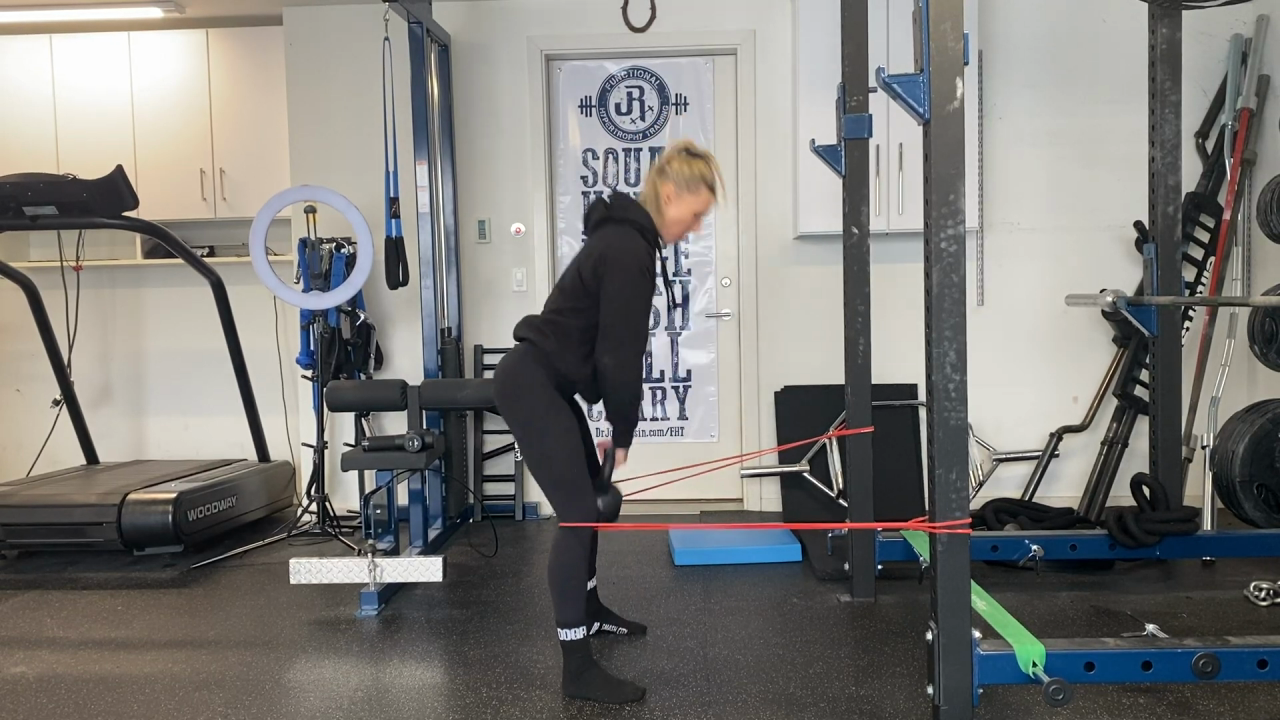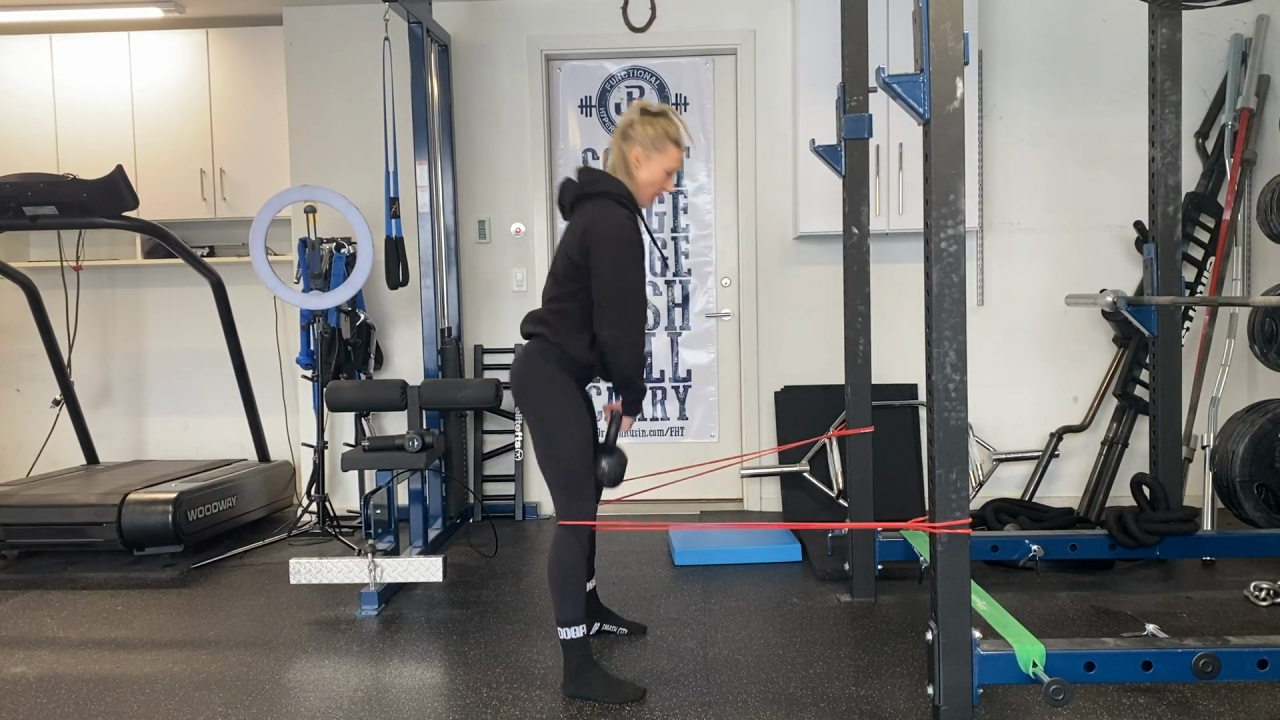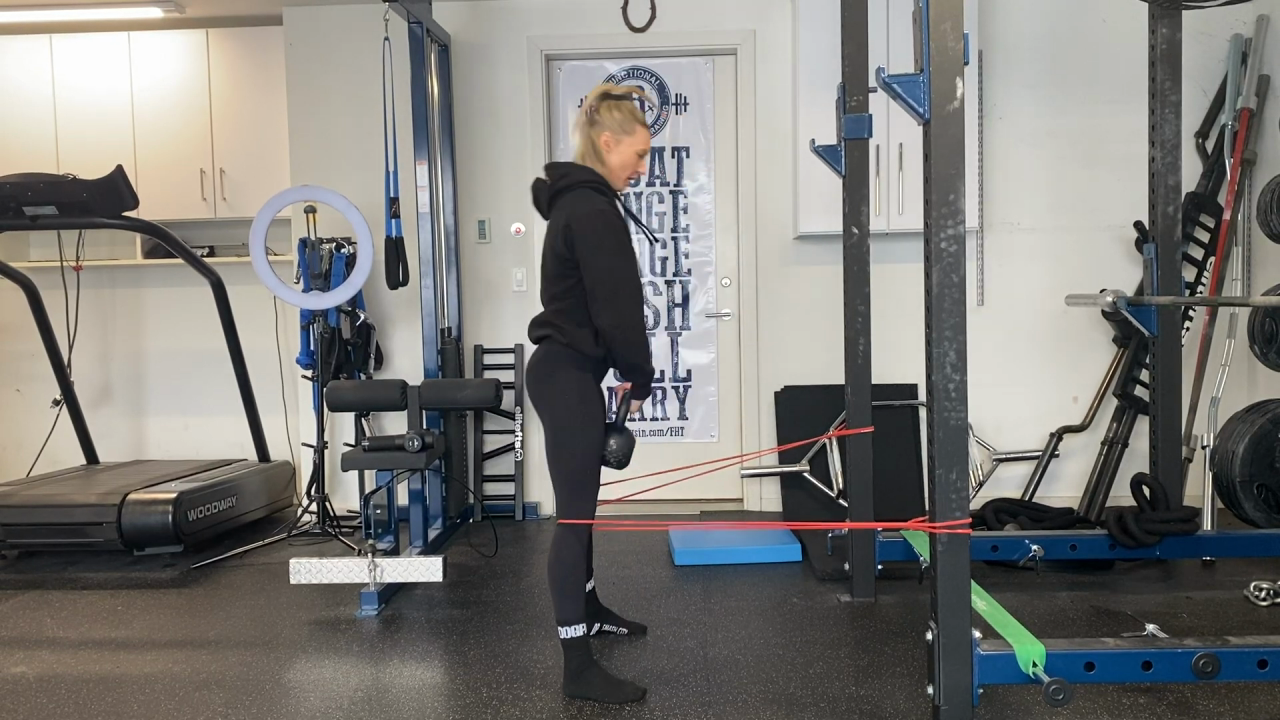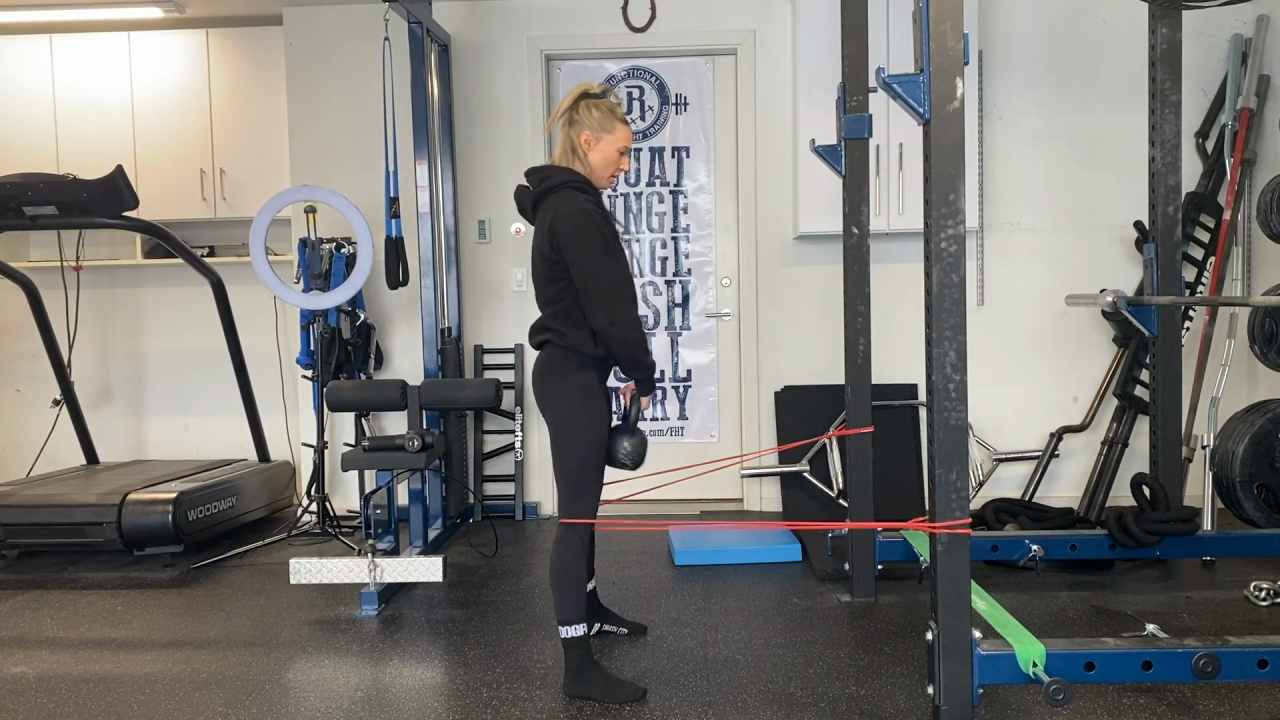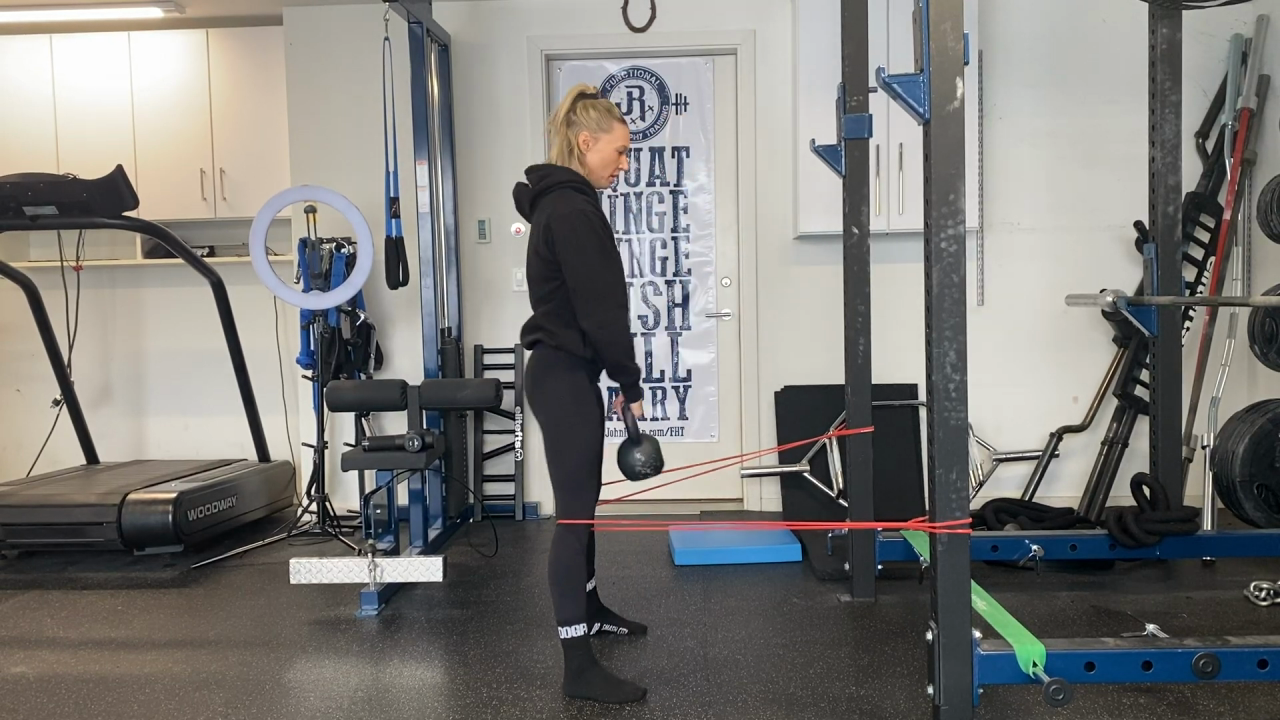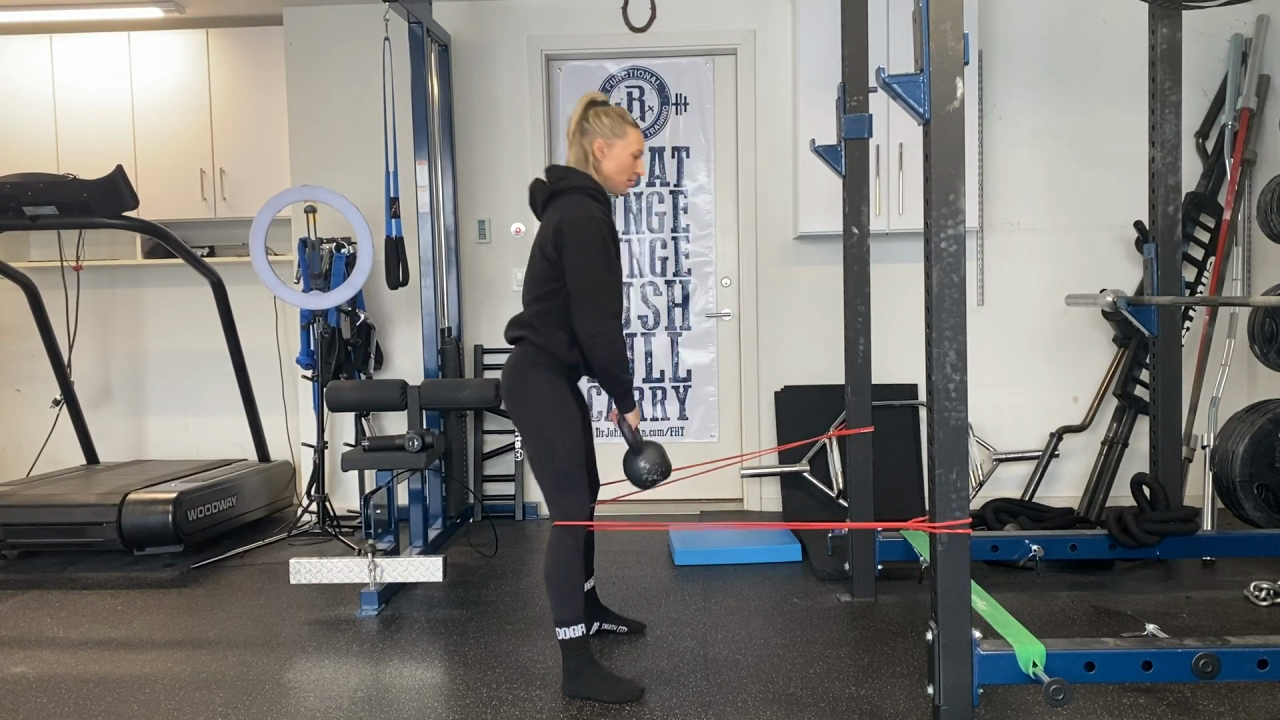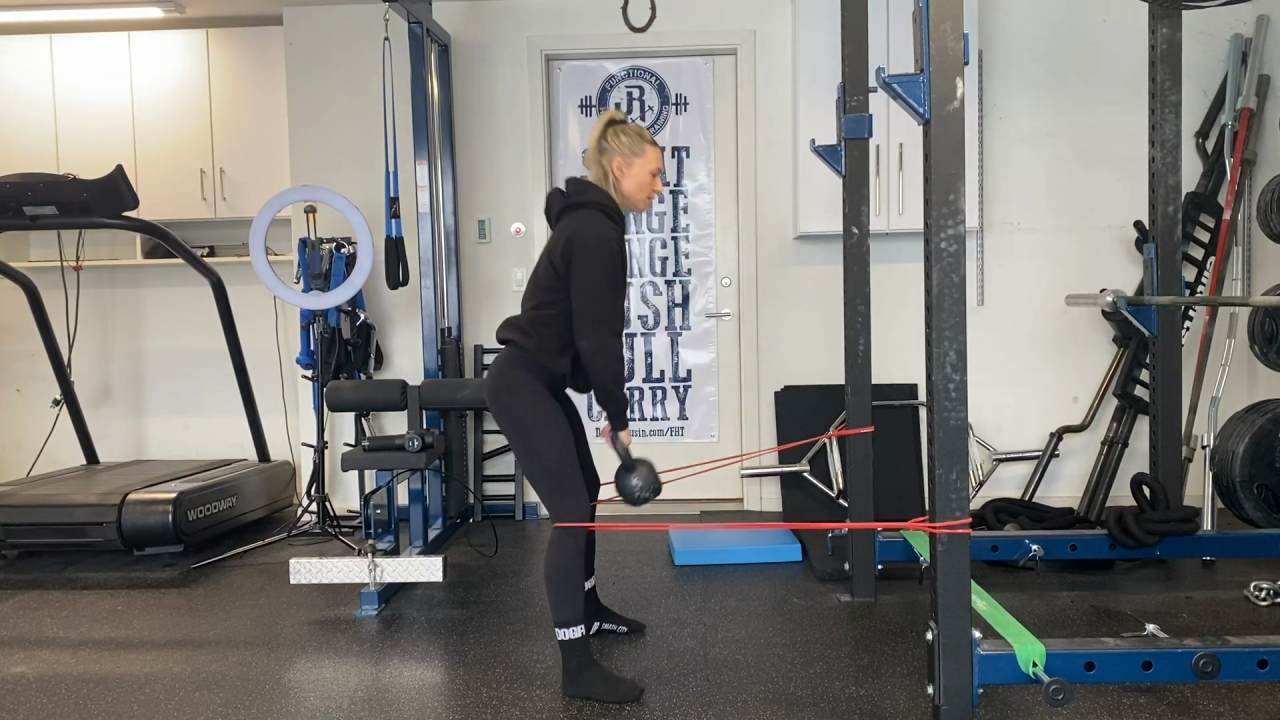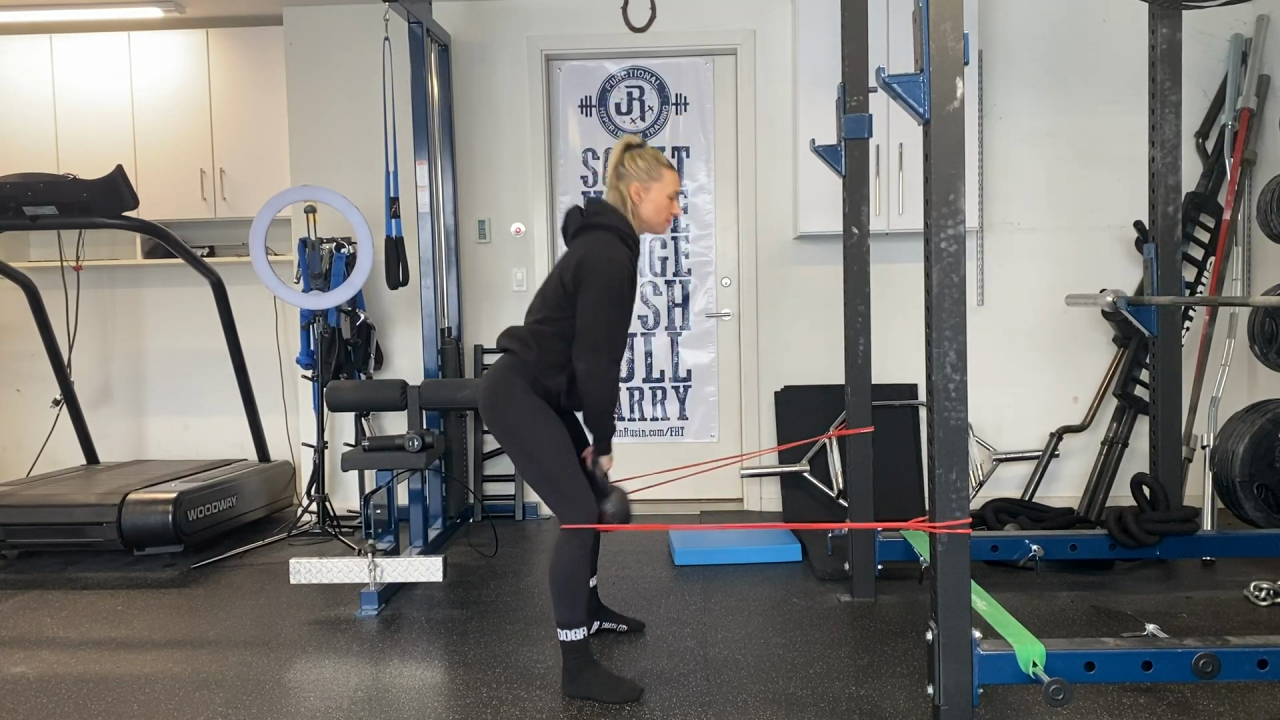
dt=0.1s
person 1, frame 1
left shoulder: (623, 239)
right shoulder: (628, 250)
left elbow: (612, 344)
right elbow: (619, 353)
left wrist: (616, 420)
right wrist: (623, 427)
left hip: (549, 380)
right hip: (531, 384)
left knee: (587, 500)
right knee: (576, 513)
left ankle: (589, 607)
right ankle: (576, 669)
person 1, frame 2
left shoulder: (605, 212)
right shoulder: (610, 222)
left elbow: (610, 318)
right elbow: (619, 325)
left wrist: (622, 391)
right wrist: (632, 397)
left hip: (560, 374)
right hip: (551, 379)
left knee: (585, 501)
right knee: (577, 511)
left ankle: (588, 608)
right ankle: (577, 667)
person 1, frame 3
left shoulder: (578, 201)
right shoulder: (591, 208)
right elbow: (616, 309)
left wrist: (627, 373)
right wrist: (641, 378)
left hip: (567, 369)
right hip: (569, 376)
left knee: (583, 502)
right knee: (575, 512)
left ankle: (589, 608)
right ankle: (577, 668)
person 1, frame 4
left shoulder: (565, 202)
right shoulder: (574, 208)
right elbow: (610, 308)
left wrist: (628, 372)
right wrist: (643, 376)
left hip: (571, 371)
right hip: (574, 377)
left knee: (585, 502)
right knee: (578, 511)
left ankle: (589, 609)
right ankle: (578, 666)
person 1, frame 5
left shoulder: (564, 204)
right shoulder: (572, 208)
right elbow: (600, 313)
left wrist: (618, 381)
right wrist: (631, 385)
left hip: (567, 373)
right hip: (565, 378)
left knee: (585, 499)
right knee: (575, 511)
left ankle: (589, 608)
right ankle: (578, 666)
person 1, frame 6
left shoulder: (575, 206)
right shoulder: (583, 213)
right elbow: (596, 320)
left wrist: (614, 389)
right wrist: (625, 395)
left hip: (551, 374)
right hip: (542, 379)
left knee: (582, 497)
right knee: (570, 511)
left ankle: (588, 608)
right ankle: (576, 664)
person 1, frame 7
left shoulder: (594, 224)
right shoulder: (595, 233)
left elbow: (590, 333)
right elbow: (597, 339)
left wrist: (608, 413)
right wrist: (619, 417)
left hip: (538, 381)
right hip: (524, 385)
left knee: (583, 495)
right knee: (573, 511)
left ankle: (588, 608)
right ankle: (576, 665)
person 1, frame 8
left shoulder: (607, 243)
right shoulder: (608, 255)
left elbow: (593, 352)
right elbow: (596, 360)
left wrist: (597, 435)
right wrist: (603, 439)
left hip: (538, 390)
right hip: (518, 394)
left knee: (588, 497)
right knee: (578, 512)
left ankle: (589, 608)
right ankle: (576, 665)
